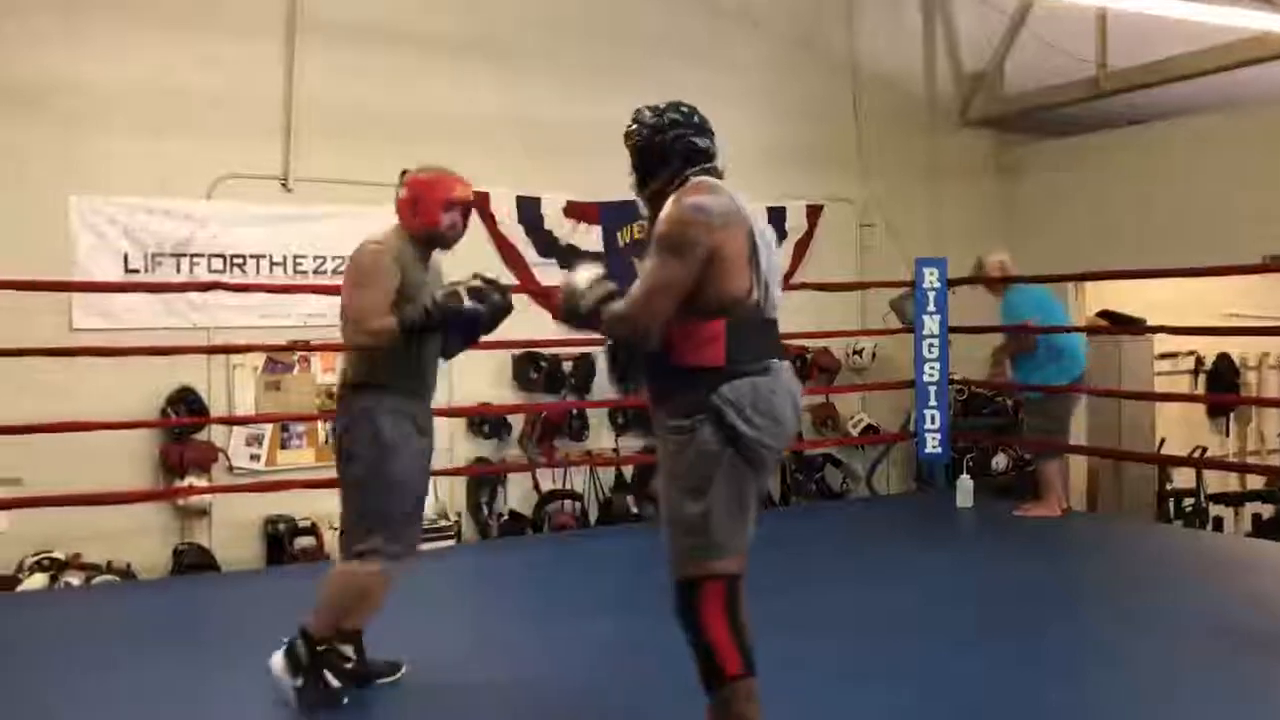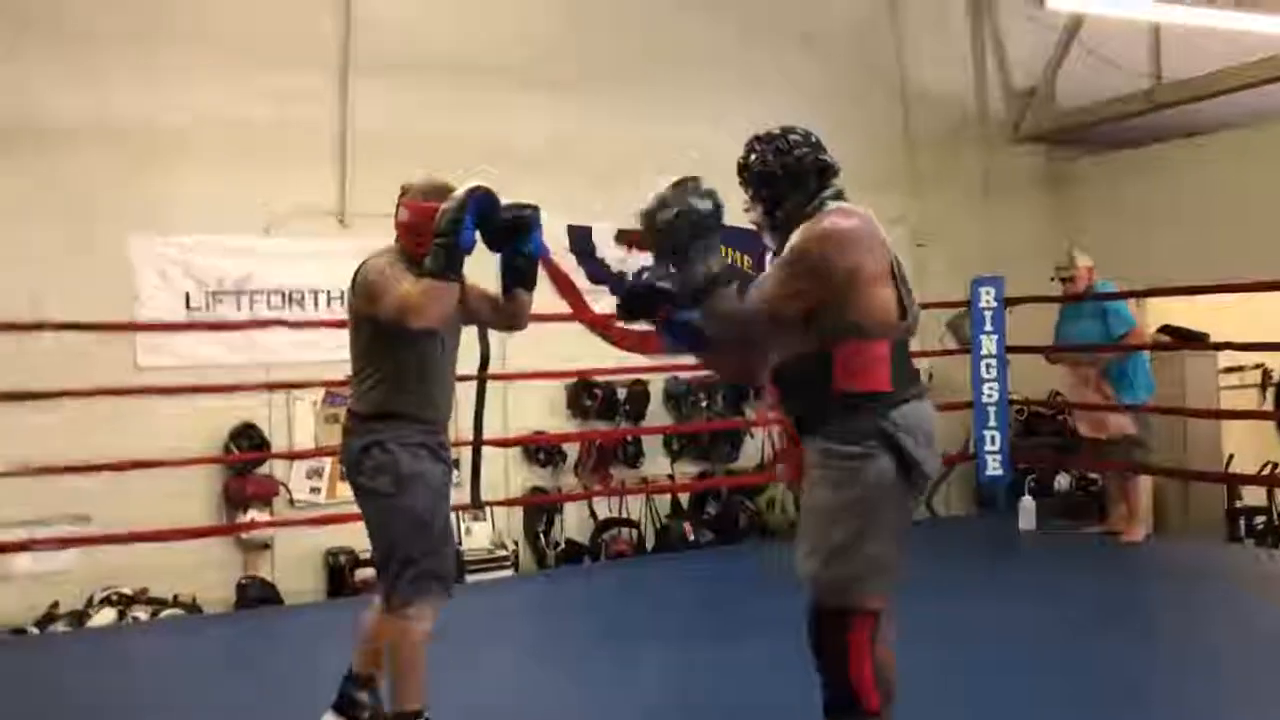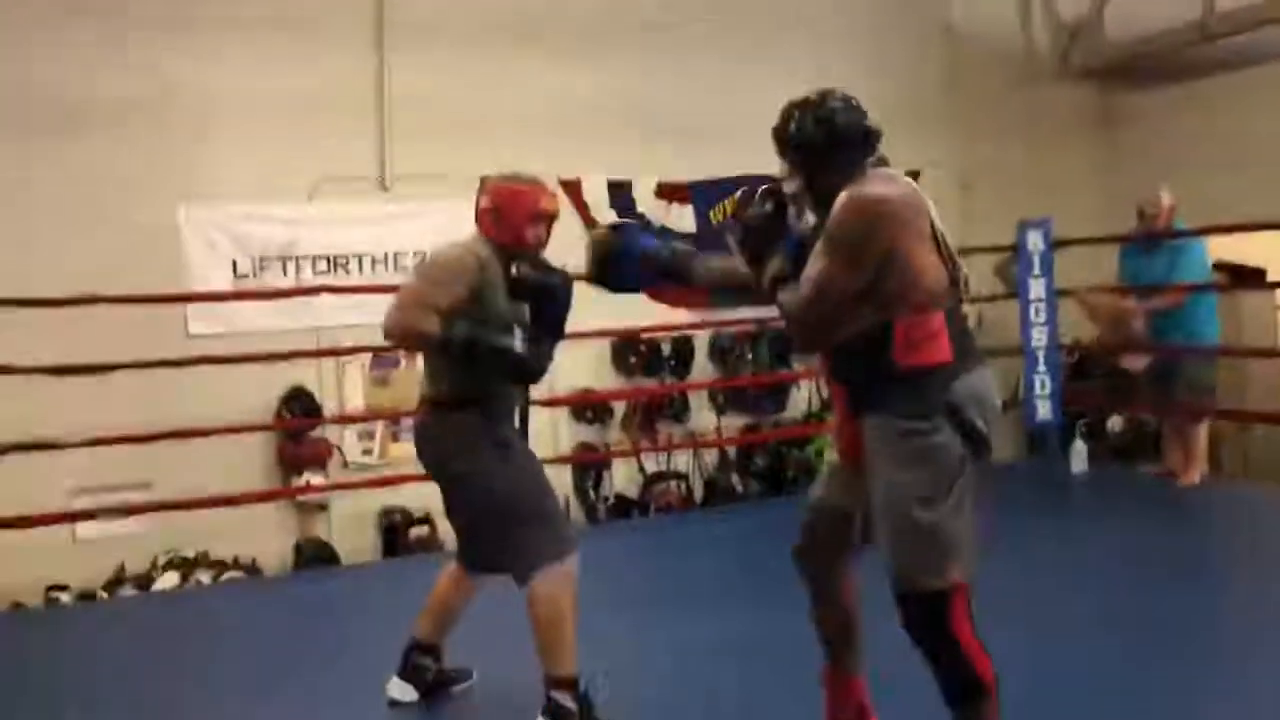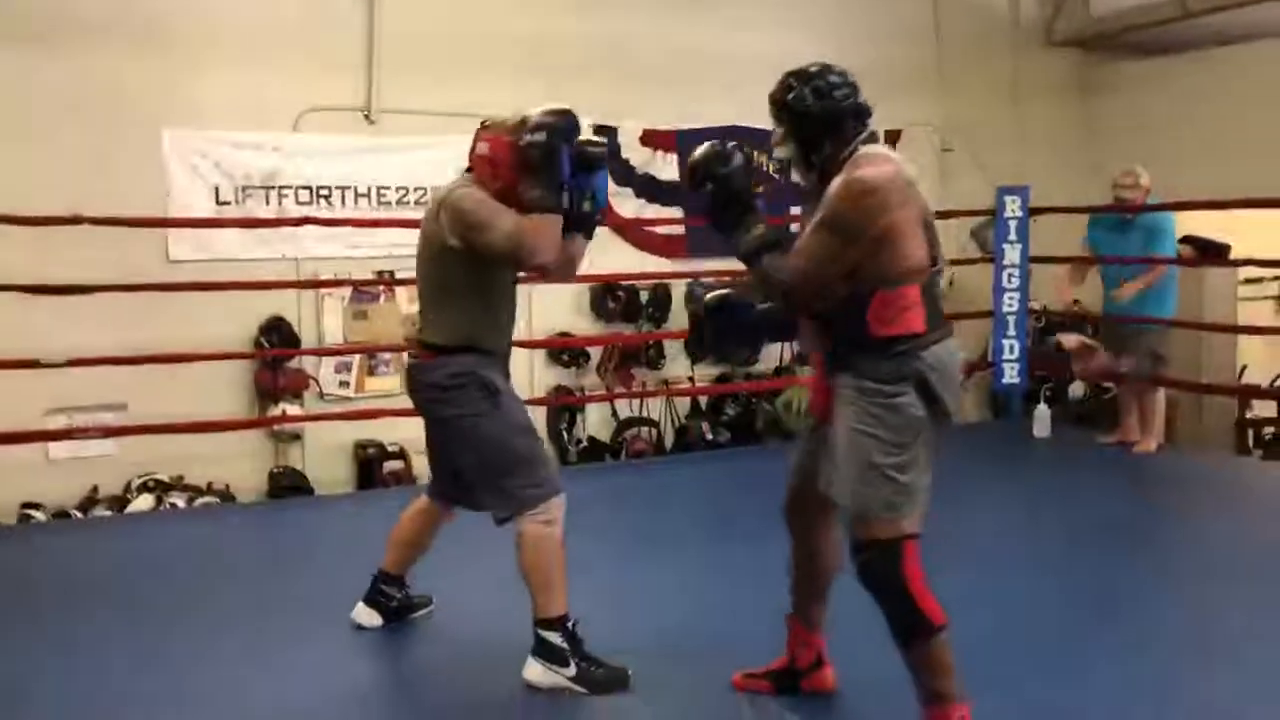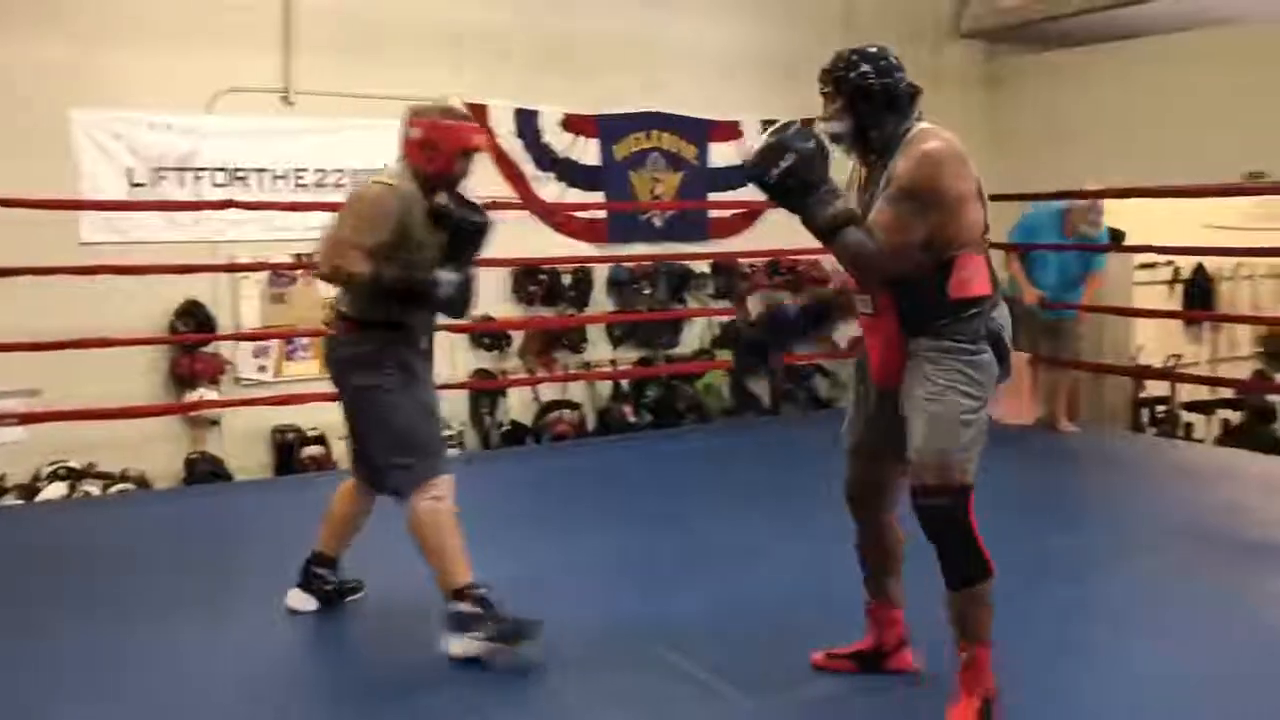
dt=0.7s
person 1, frame 1
left shoulder: (692, 205)
right shoulder: (729, 210)
left elbow: (641, 325)
left wrist: (591, 297)
right wrist: (618, 301)
left hip: (718, 411)
right hip: (750, 398)
left knee: (704, 594)
right knee: (718, 582)
person 1, frame 2
left shoulder: (830, 232)
right shoulder: (825, 237)
left elbow: (743, 333)
right elbow: (760, 356)
left wrist: (694, 260)
right wrist: (678, 314)
left hip: (868, 442)
right hip: (854, 440)
left knee: (839, 627)
right knee: (855, 617)
person 1, frame 3
left shoulder: (871, 202)
right shoulder: (853, 205)
left elbow: (809, 314)
right elbow: (762, 281)
left wrist: (776, 257)
right wrist: (666, 261)
left hip: (931, 412)
right hip: (887, 410)
left knee: (931, 602)
right knee: (817, 552)
person 1, frame 4
left shoulder: (864, 184)
right shoulder: (849, 179)
left elbow: (797, 290)
left wrist: (741, 219)
left hip: (893, 380)
right hip: (858, 376)
left knee: (882, 553)
right knee: (805, 510)
right ankle: (805, 659)
person 1, frame 5
left shoulder: (929, 155)
right shoulder: (876, 165)
left elbow: (878, 262)
left wrist: (812, 195)
right wrist: (803, 316)
left hip: (951, 344)
right hip: (891, 349)
left knee: (942, 502)
right knee: (865, 492)
right ankle: (887, 638)
person 2, frame 1
left shoulder: (428, 264)
right shoulder: (379, 255)
left elbow: (433, 345)
right elbow: (360, 330)
left wrist: (463, 321)
right wrist: (426, 318)
left hip: (408, 411)
right hip: (377, 411)
left knee: (384, 541)
right knee: (379, 545)
left ankle: (343, 653)
right ankle: (304, 652)
person 2, frame 2
left shoulder: (445, 280)
right shoulder: (381, 271)
left elbow: (512, 318)
right elbow: (423, 315)
left wrist: (520, 257)
right wrist: (450, 248)
left hip: (422, 445)
right hip: (387, 445)
left knee: (408, 586)
right knee: (422, 589)
person 2, frame 3
left shoulder: (505, 272)
right shoulder: (464, 260)
left elbow: (527, 351)
right elbow: (400, 322)
left wrist: (546, 312)
right wrist: (479, 340)
left hip: (478, 427)
right hip: (464, 429)
left knee: (479, 556)
right knee: (554, 556)
left ankle: (417, 667)
person 2, frame 4
left shoulder: (497, 209)
right shoulder: (462, 201)
left elbow: (560, 266)
right elbow: (539, 255)
left wrist: (584, 196)
right wrist: (547, 179)
left hip: (455, 371)
right hip: (462, 374)
left knee: (447, 493)
right knee: (541, 501)
left ankle: (382, 596)
right ankle: (555, 650)
person 2, frame 5
left shoulder: (423, 200)
right shoulder: (383, 194)
left elbow: (420, 272)
right elbow: (332, 261)
left wrist: (460, 241)
right wrist: (417, 284)
left hip: (391, 347)
right hip: (374, 350)
left knee: (374, 473)
right knee: (428, 479)
left ankle: (316, 578)
right ankle: (468, 615)
person 3, frame 1
left shoulder: (1015, 295)
right shoulder: (1027, 289)
left elbow: (1030, 337)
left wrist: (1001, 353)
right wrist: (1004, 355)
left hip: (1053, 374)
right hip: (1066, 368)
left knee: (1043, 439)
right knee: (1051, 438)
left ankle: (1050, 503)
right ankle: (1058, 497)
person 3, frame 2
left shoulder: (1109, 301)
right shoulder: (1067, 309)
left elbow: (1138, 338)
right elbow: (1061, 348)
left wrist: (1098, 362)
right wrist: (1056, 355)
left hip: (1126, 390)
right hip: (1093, 392)
left knee: (1126, 458)
right knee: (1105, 457)
left ankle: (1137, 521)
right ankle: (1116, 518)
person 3, frame 3
left shoulder: (1187, 244)
right shoulder: (1133, 245)
left elbow: (1179, 293)
right elbow: (1125, 287)
left wrist: (1139, 309)
right wrist: (1110, 307)
left hip: (1192, 336)
right hip: (1157, 334)
left knee: (1191, 403)
right knee: (1163, 400)
left ankle: (1195, 466)
right ankle: (1172, 459)
person 3, frame 4
left shoulder: (1159, 221)
right shoulder: (1100, 220)
left elbow: (1163, 266)
right elbow: (1086, 257)
left wrist: (1136, 286)
right wrist: (1070, 285)
left hip: (1150, 312)
right hip: (1114, 311)
left knee: (1147, 375)
left ankle: (1152, 434)
right ankle: (1128, 428)
person 3, frame 5
left shoulder: (1097, 234)
right shoulder: (1039, 216)
left elbow: (1095, 273)
right elbow: (1012, 254)
left wrist: (1084, 300)
right wrist: (1025, 287)
left hip: (1065, 306)
right hip: (1030, 301)
left knee: (1064, 360)
right knee: (1024, 356)
left ankle: (1059, 415)
right ankle: (1031, 408)
